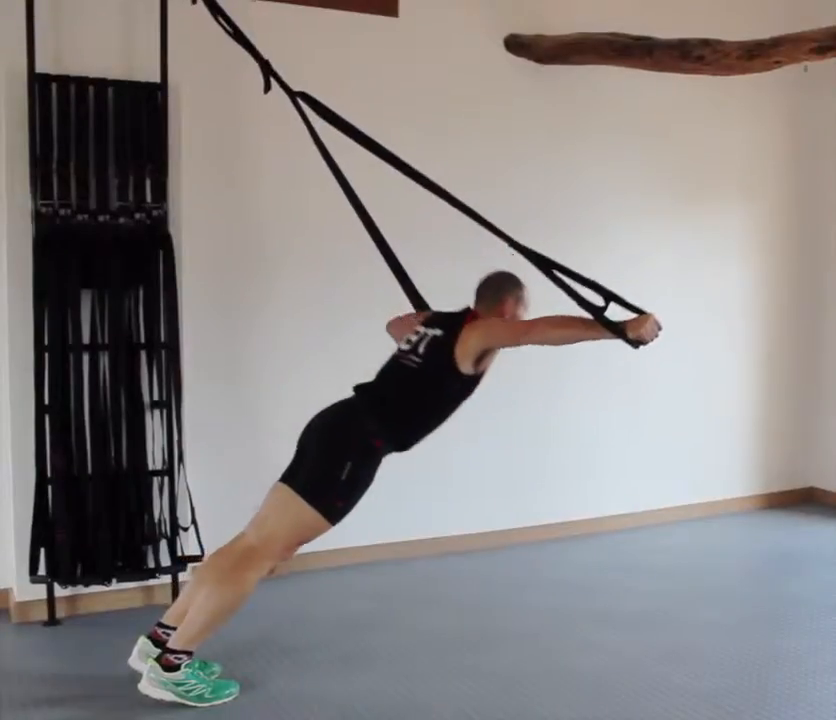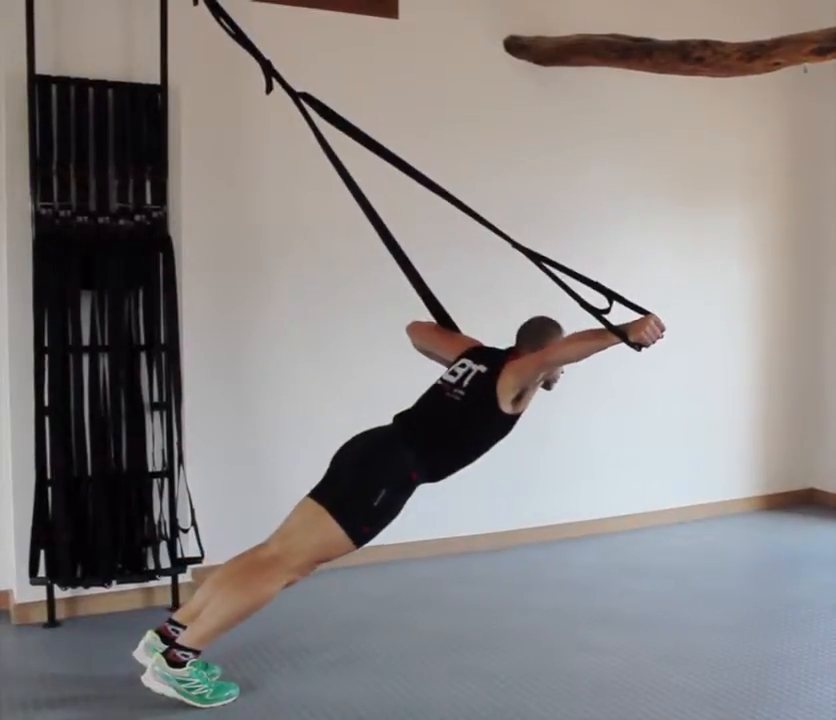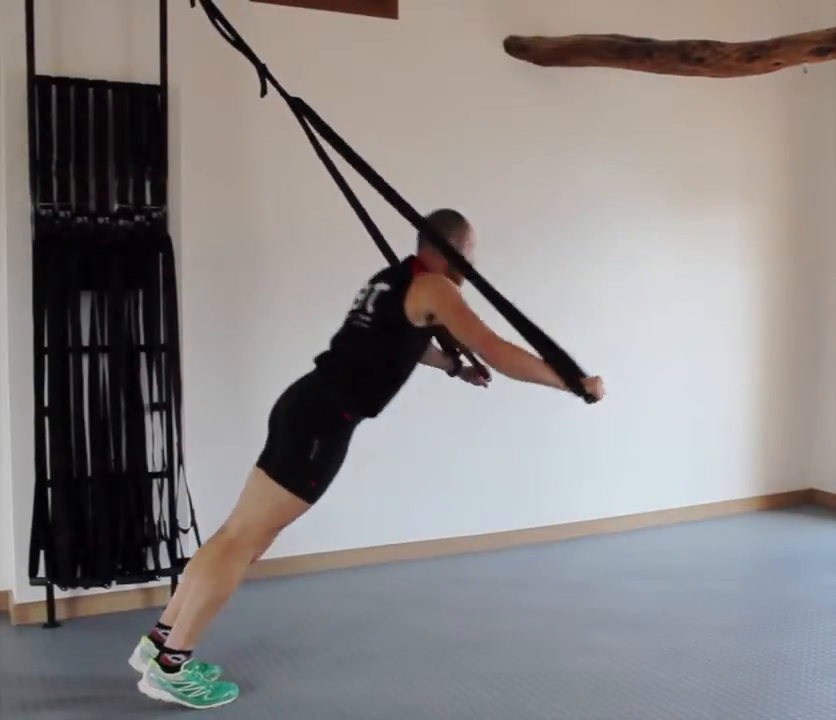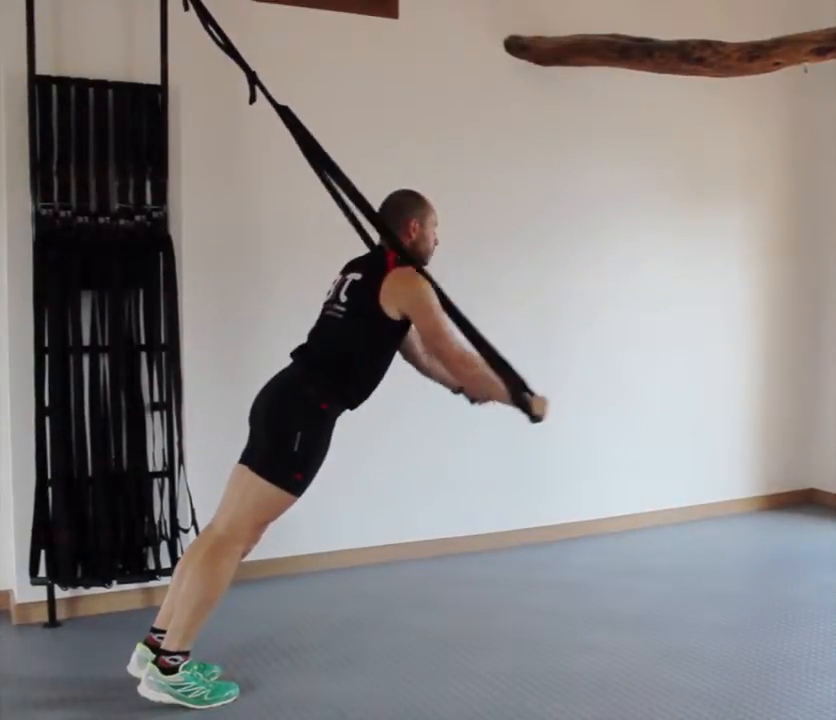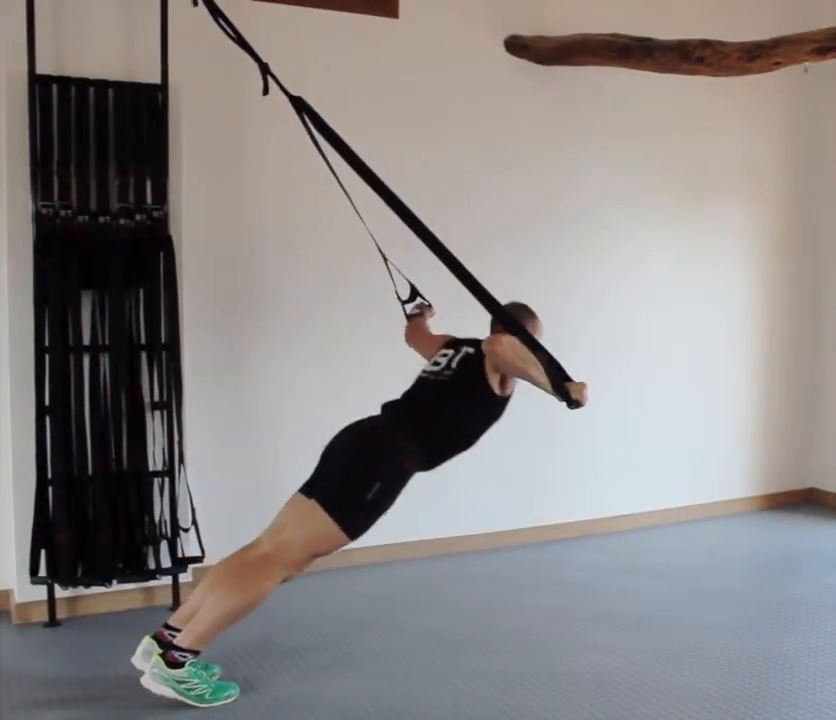
dt=1s
person 1, frame 1
left shoulder: (438, 322)
right shoulder: (481, 333)
left elbow: (395, 325)
right elbow: (542, 331)
right wrist: (624, 327)
left hip: (338, 427)
right hip: (355, 445)
left knee: (258, 541)
right knee: (265, 549)
left ankle: (160, 638)
right ankle: (171, 663)
person 1, frame 2
left shoulder: (476, 353)
right shoulder: (517, 375)
left elbow: (416, 328)
right elbow: (557, 351)
right wrist: (626, 332)
left hip: (372, 453)
right hip: (389, 471)
left knee: (279, 552)
right knee: (286, 562)
left ankle: (168, 634)
right ankle: (177, 659)
person 1, frame 3
left shoulder: (393, 279)
right shoulder: (434, 287)
right elbow: (497, 350)
left wrist: (460, 369)
right wrist: (575, 384)
left hip: (309, 404)
right hip: (324, 419)
left knee: (241, 533)
right knee: (245, 537)
left ankle: (160, 643)
right ankle: (170, 665)
person 1, frame 4
left shoulder: (363, 271)
right shoulder: (406, 281)
left elbow: (412, 348)
right elbow: (452, 357)
left wrist: (459, 386)
right wrist: (522, 399)
left hip: (288, 398)
right hip: (304, 412)
left knee: (230, 533)
right knee: (233, 534)
left ankle: (156, 644)
right ankle: (167, 667)
person 1, frame 5
left shoulder: (455, 348)
right shoulder: (503, 359)
left elbow: (415, 335)
right elbow: (499, 346)
left wrist: (418, 315)
right wrist: (559, 385)
left hip: (363, 442)
right hip: (384, 460)
left knee: (271, 549)
right knee: (280, 558)
left ankle: (165, 639)
right ankle: (176, 660)
